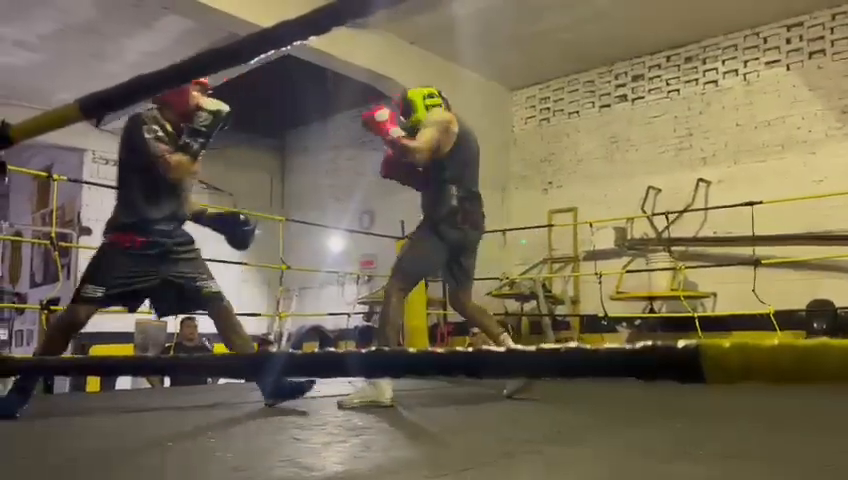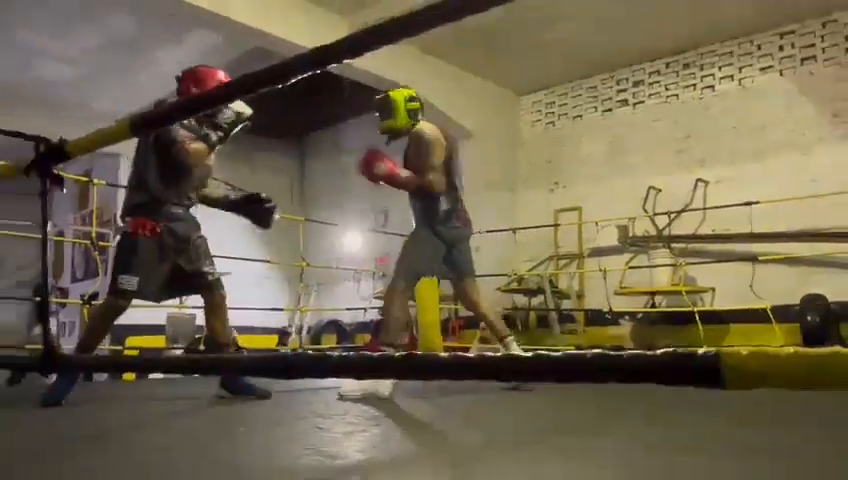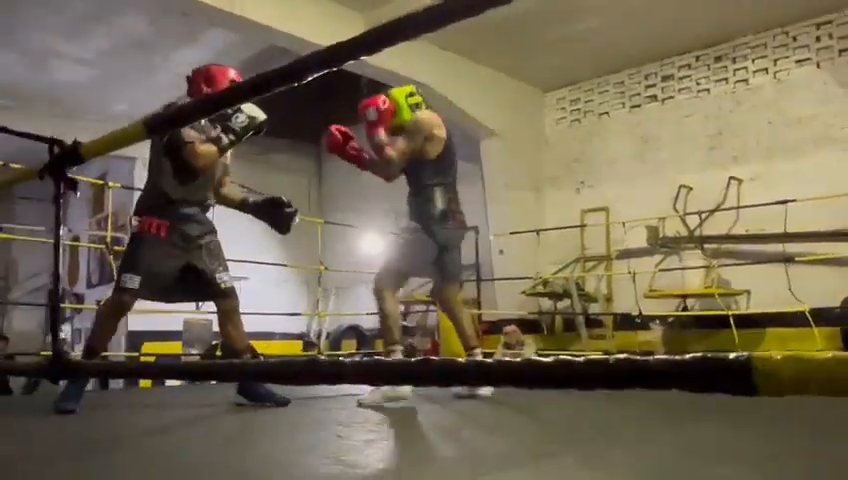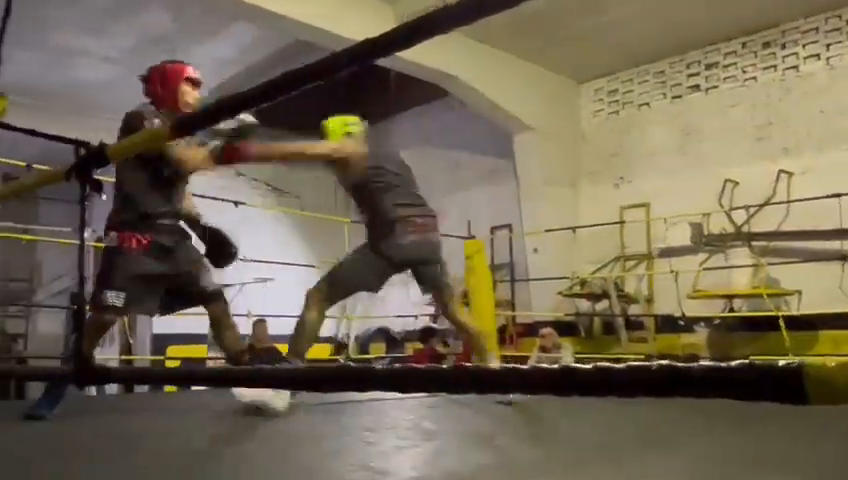
dt=0.4s
person 1, frame 1
left shoulder: (185, 136)
right shoulder: (144, 122)
right elbow: (172, 171)
left wrist: (218, 220)
right wrist: (202, 132)
left hip: (173, 241)
right hip: (131, 239)
left knee: (219, 307)
right knee: (78, 312)
left ankle: (268, 380)
person 1, frame 2
left shoulder: (204, 132)
right elbow: (188, 157)
left wrist: (237, 202)
right wrist: (222, 129)
left hip: (183, 223)
right hip: (148, 221)
left knee: (215, 292)
right knee: (119, 300)
left ankle: (230, 374)
right ankle: (69, 374)
person 1, frame 3
left shoulder: (221, 130)
left elbow: (221, 189)
right elbow: (198, 159)
left wrist: (259, 206)
right wrist: (234, 132)
left hip: (198, 226)
right hip: (159, 222)
left knee: (228, 298)
right knee: (123, 299)
left ankle: (248, 380)
right ankle: (79, 377)
person 1, frame 4
right shoulder: (142, 119)
right elbow: (183, 164)
left wrist: (203, 227)
right wrist: (226, 144)
left hip: (169, 233)
right hip: (132, 234)
left knee: (216, 301)
right knee: (105, 314)
right ankle: (58, 387)
person 2, frame 1
left shoulder: (438, 118)
right shoulder: (460, 133)
left elbow: (418, 154)
left wrist: (387, 127)
right wrist: (403, 170)
left hip: (444, 221)
right hip: (469, 223)
left knee: (395, 290)
right knee: (463, 302)
left ankle: (380, 382)
person 2, frame 2
left shoulder: (423, 133)
right shoulder: (419, 139)
left elbow: (436, 185)
right elbow: (418, 181)
left wrist: (393, 173)
right wrist: (388, 171)
left hip: (438, 223)
right hip: (453, 223)
left knee: (398, 290)
right knee: (471, 299)
left ankle: (380, 376)
right ankle: (516, 356)
person 2, frame 3
left shoulder: (424, 120)
right shoulder: (416, 135)
left elbow: (392, 167)
right elbow: (389, 171)
left wrist: (375, 127)
right wrist: (351, 151)
left hip: (433, 222)
right hip: (449, 223)
left knee: (385, 286)
right knee: (449, 300)
person 2, frame 4
right shoulder: (386, 157)
left hip: (394, 237)
right hip: (426, 235)
left knee: (318, 297)
right knee: (450, 310)
right ankle: (494, 368)
